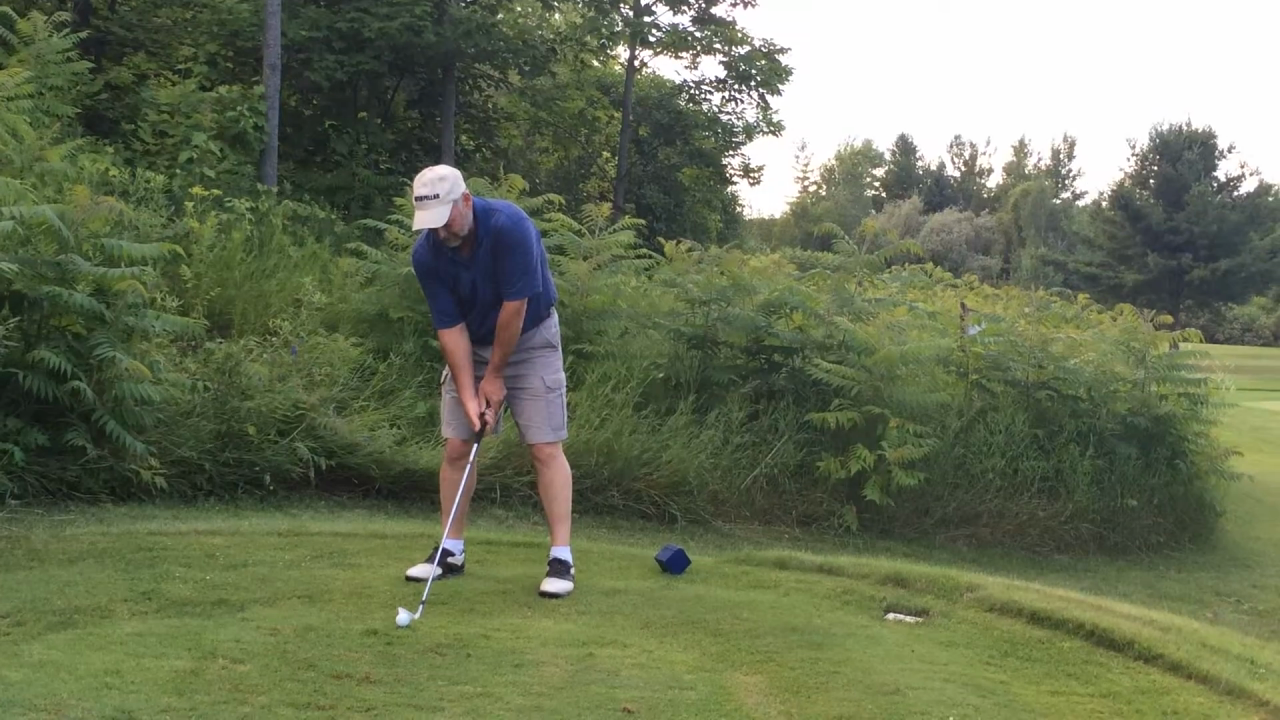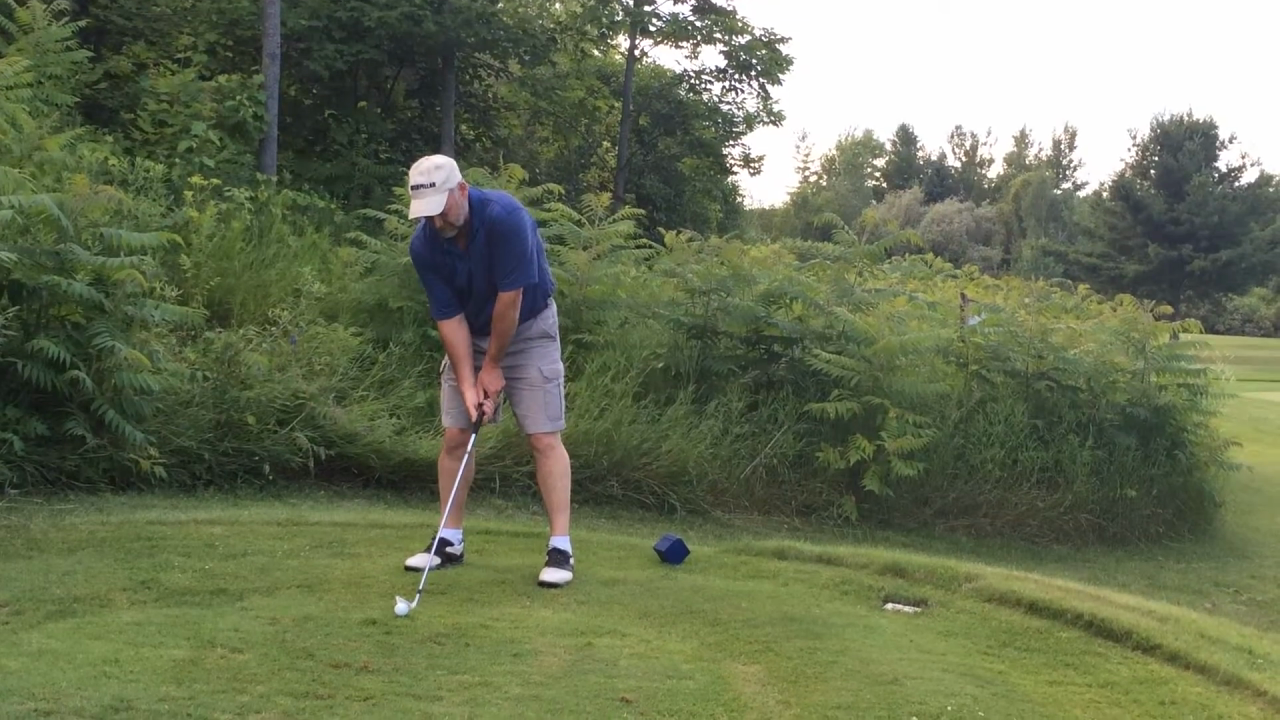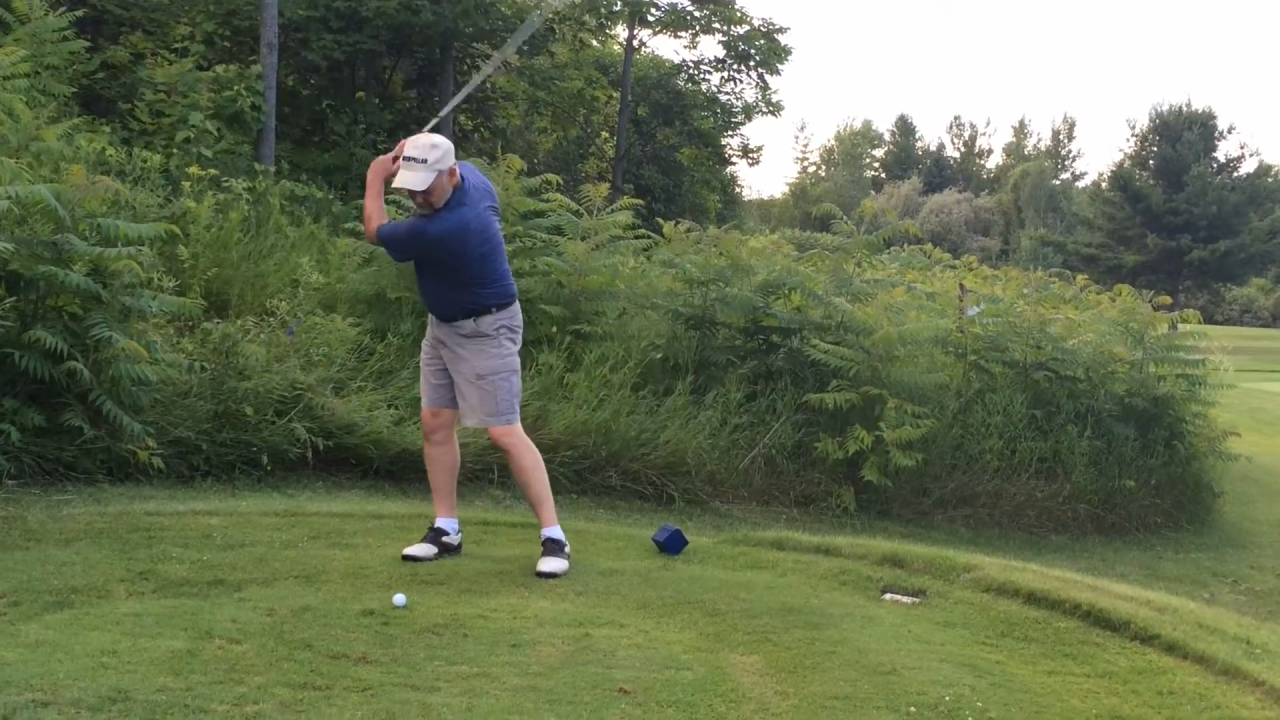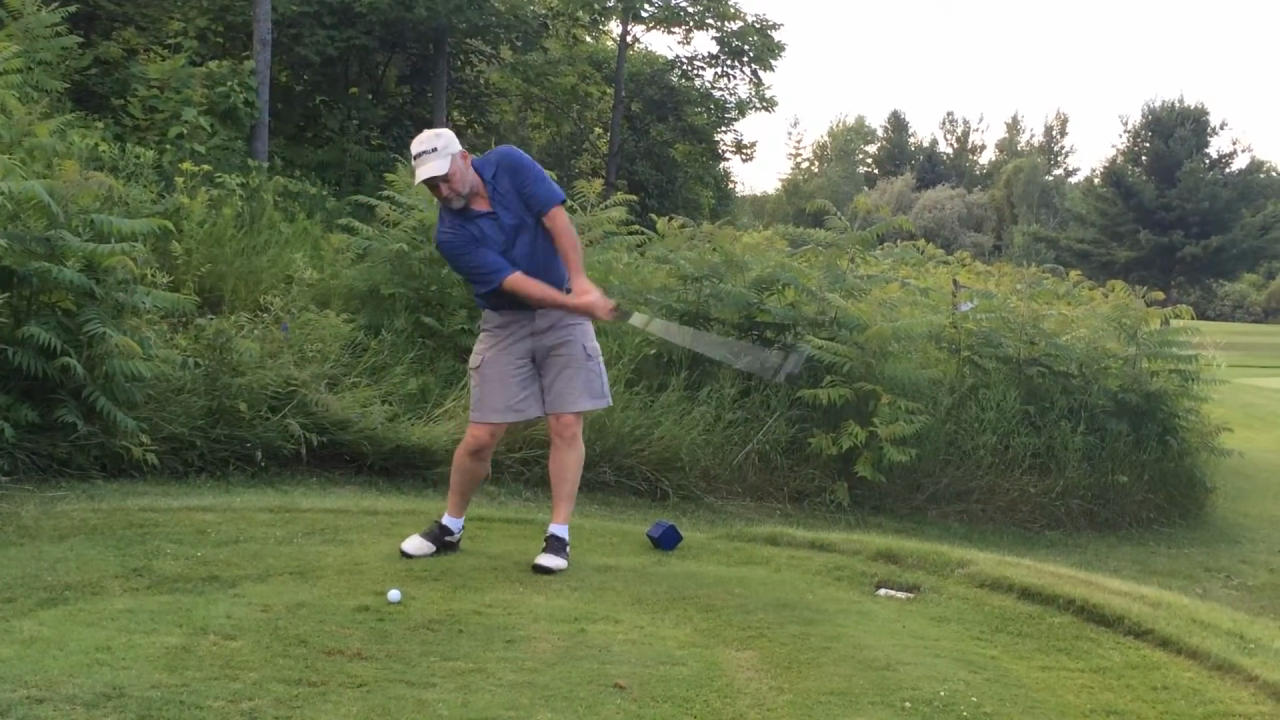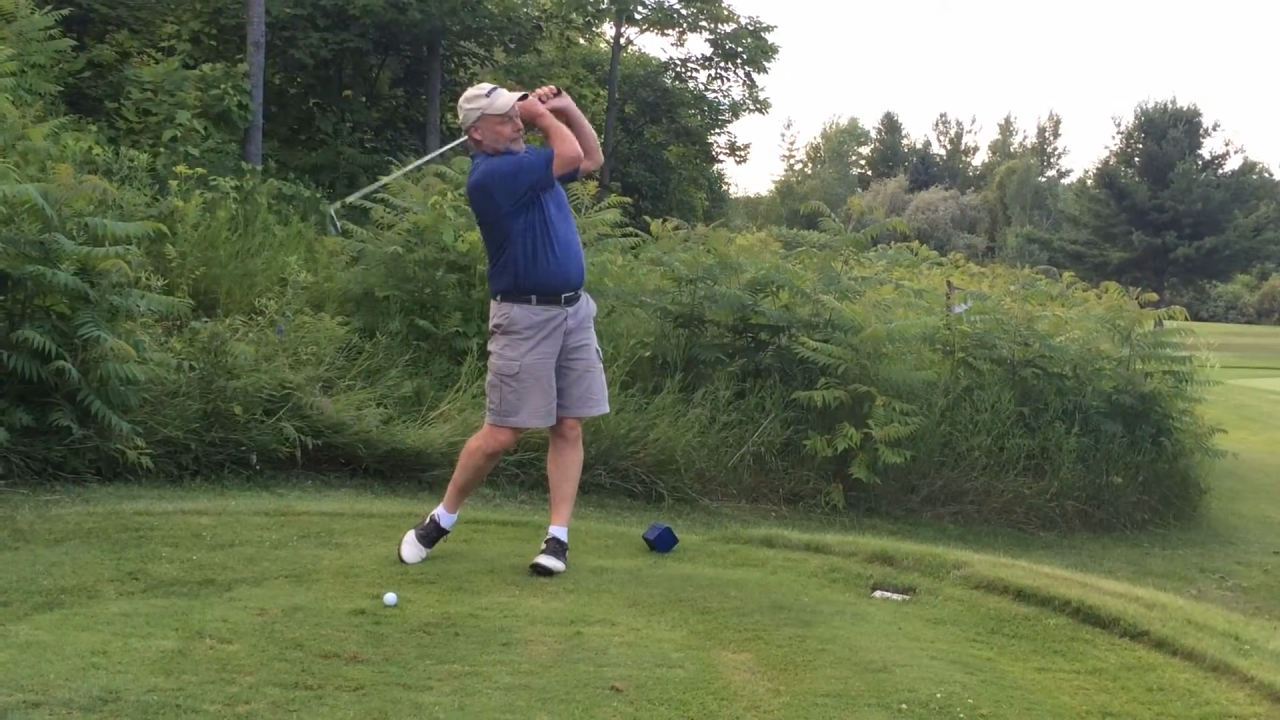
dt=0.7s
person 1, frame 1
left shoulder: (509, 225)
right shoulder: (426, 253)
left elbow: (514, 306)
right elbow: (450, 326)
left wrist: (495, 375)
right wrist: (468, 395)
left hip: (530, 340)
right hip: (469, 346)
left knee: (546, 448)
right knee: (456, 447)
left ankle: (561, 557)
right ankle: (451, 549)
person 1, frame 2
left shoulder: (504, 216)
right shoulder: (423, 244)
left elbow: (510, 298)
right elbow: (449, 317)
left wrist: (494, 366)
right wrist: (466, 383)
left hip: (528, 331)
right hip: (469, 336)
left knee: (544, 439)
right knee: (455, 437)
left ankle: (560, 548)
right ankle: (450, 540)
person 1, frame 3
left shoulder: (437, 232)
right shoulder: (470, 175)
left elbow: (375, 231)
left wrist: (375, 177)
right wrist: (399, 165)
left hip: (485, 330)
right hip: (445, 324)
left knee: (505, 433)
right knee: (435, 423)
left ankle: (553, 536)
right ankle: (446, 529)
person 1, frame 4
left shoulder: (507, 163)
right shoulder: (450, 234)
left elbow: (558, 219)
right elbow: (512, 281)
left wrist: (582, 282)
right wrist: (571, 300)
left hip: (565, 316)
right hip: (507, 323)
left knee: (566, 425)
right knee: (482, 436)
left ankle: (558, 534)
right ankle: (450, 526)
person 1, frame 5
left shoulder: (526, 157)
right shoulder: (490, 176)
left elbow: (592, 158)
right elbow: (570, 156)
left wrist: (565, 107)
right wrist: (543, 114)
left hip: (575, 309)
right hip: (524, 317)
left knee: (569, 428)
right knee: (502, 433)
left ankle: (558, 536)
right ankle: (441, 518)
